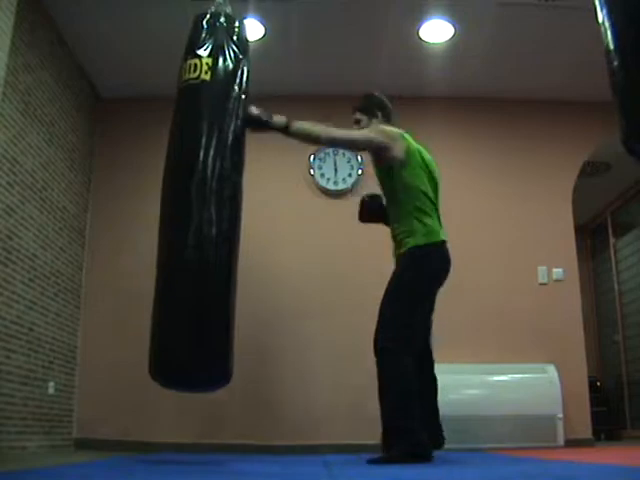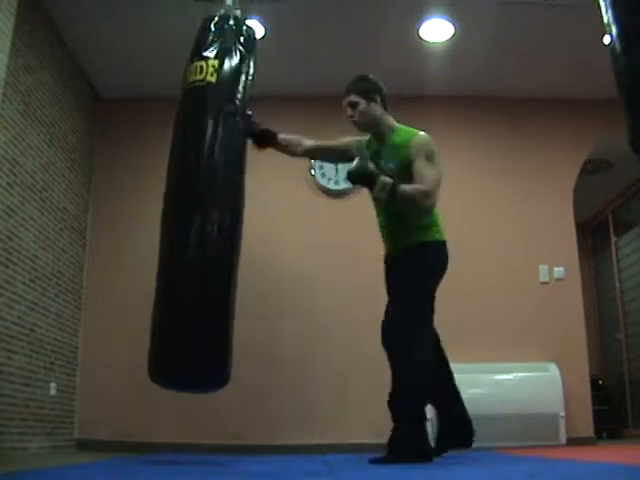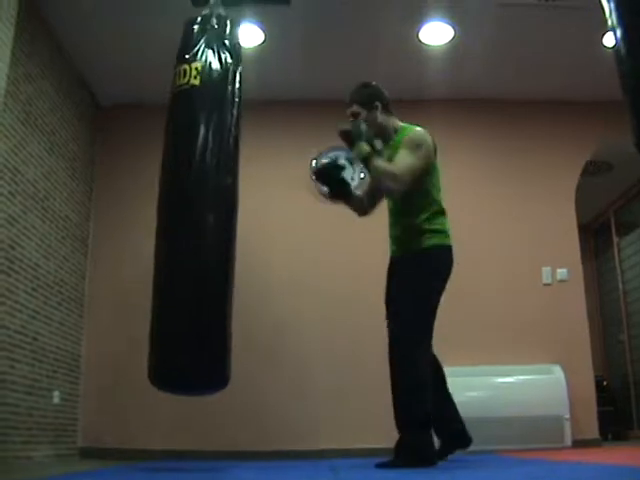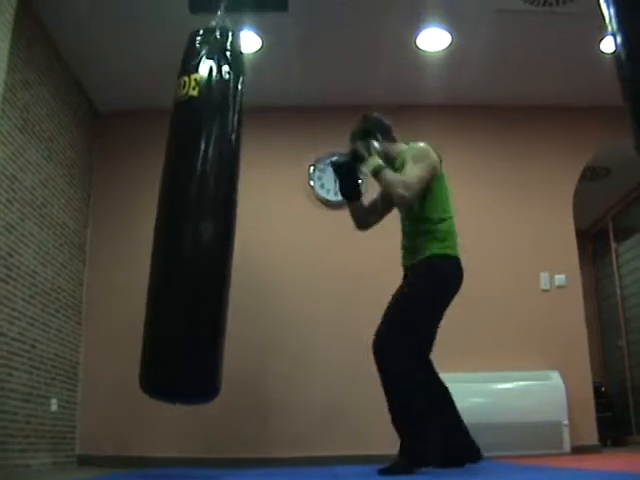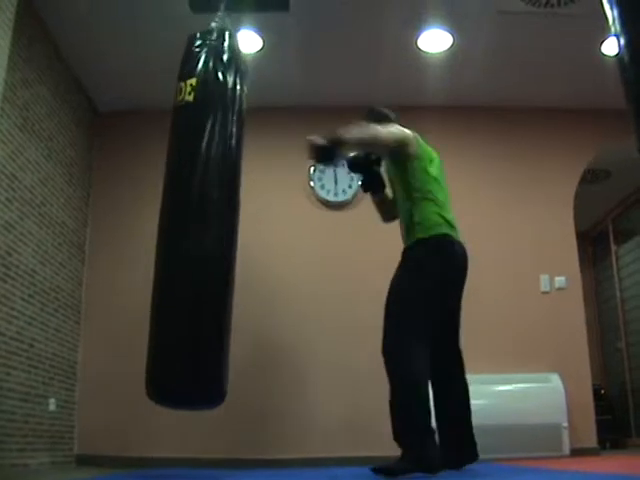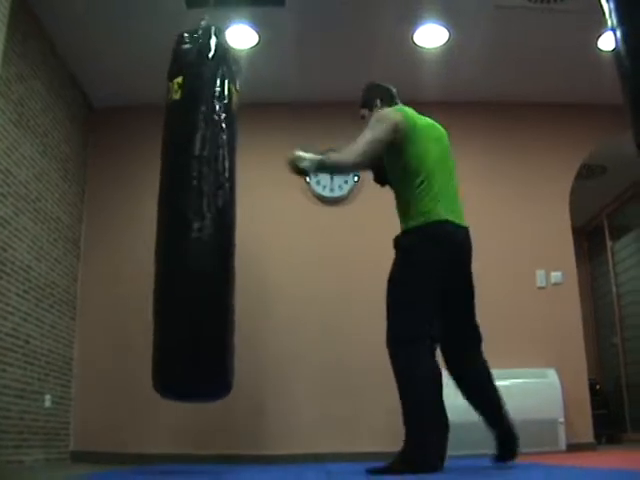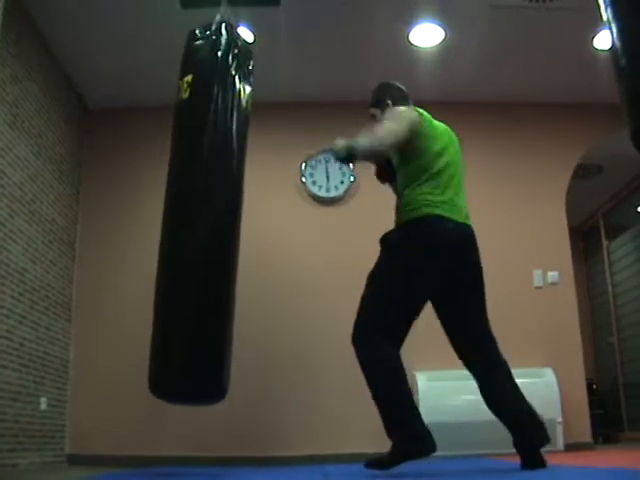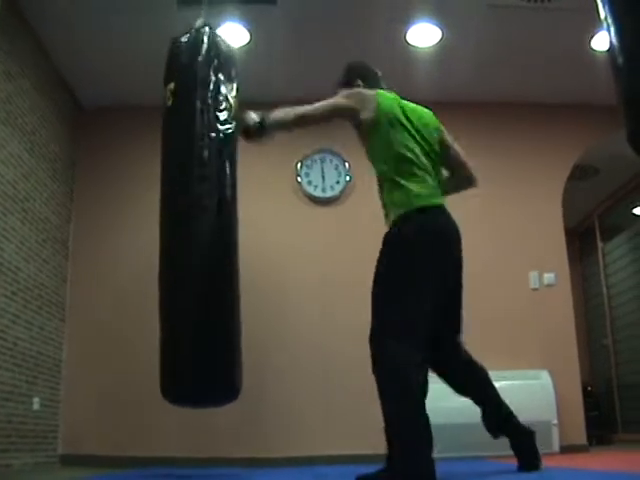
dt=0.2s
person 1, frame 1
left shoulder: (388, 138)
right shoulder: (414, 154)
left elbow: (331, 137)
left wrist: (277, 123)
right wrist: (381, 213)
left hip: (420, 256)
right hip: (432, 255)
left knee: (392, 344)
right knee: (415, 349)
left ankle: (407, 442)
right ankle: (427, 434)
person 1, frame 2
left shoulder: (418, 142)
right shoulder: (365, 145)
left elbow: (429, 197)
right elbow: (308, 148)
left wrist: (381, 183)
right wrist: (269, 136)
left hip: (424, 250)
right hip: (400, 254)
left knee: (404, 339)
right knee: (420, 342)
left ankle: (410, 441)
right ankle: (455, 427)
person 1, frame 3
left shoulder: (415, 139)
right shoulder: (384, 151)
left elbow: (394, 182)
right elbow: (364, 207)
left wrist: (363, 151)
left hip: (428, 253)
right hip: (404, 257)
left knee: (406, 345)
right knee: (411, 346)
left ankle: (416, 446)
right ankle: (451, 432)
person 1, frame 4
left shoulder: (421, 154)
right shoulder: (395, 173)
left elbow: (404, 193)
right elbow: (363, 222)
left wrist: (371, 162)
right wrist: (349, 186)
left hip: (436, 266)
right hip: (421, 268)
left knee: (391, 347)
right knee: (411, 358)
left ankle: (417, 448)
right ankle: (457, 446)
person 1, frame 5
left shoulder: (403, 137)
right shoulder: (404, 162)
left elbow: (363, 134)
right elbow: (391, 212)
left wrist: (330, 142)
right wrist: (371, 180)
left hip: (431, 251)
right hip: (448, 252)
left knee: (403, 347)
right knee: (443, 354)
left ankle: (419, 449)
right ankle: (459, 447)
person 1, frame 6
left shoulder: (389, 117)
right shoulder: (434, 130)
left elbow: (351, 159)
left wrist: (312, 161)
right wrist: (385, 172)
left hip: (426, 237)
right hip: (454, 235)
left knee: (408, 341)
right knee: (461, 344)
left ankle: (424, 448)
right ankle: (502, 434)
person 1, frame 7
left shoulder: (404, 115)
right shoulder: (445, 133)
left elbow: (372, 145)
left wrist: (346, 147)
right wrist: (391, 172)
left hip: (421, 234)
right hip: (460, 236)
left knee: (372, 336)
right knee: (477, 343)
left ankle: (409, 437)
right ankle: (530, 439)
person 1, frame 8
left shoulder: (363, 100)
right shoulder: (426, 117)
left elbow: (300, 116)
right elbow: (466, 177)
left wrist: (260, 122)
left hip: (413, 229)
right hip: (441, 228)
left knee: (394, 343)
right knee: (441, 343)
right ankle: (515, 434)
